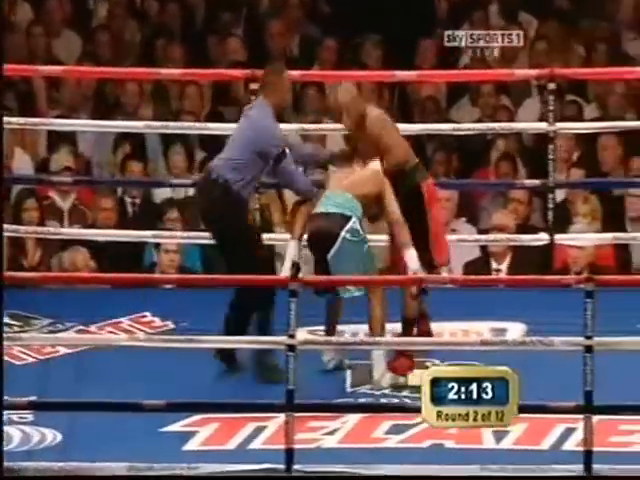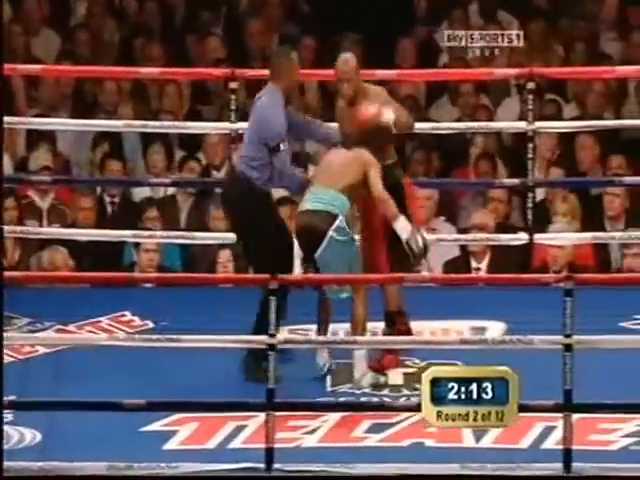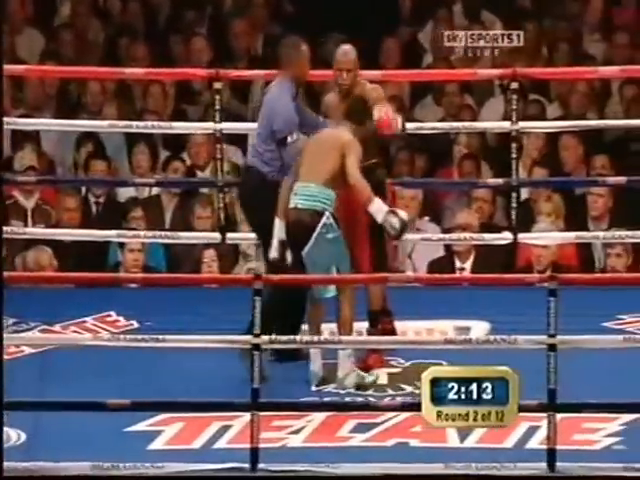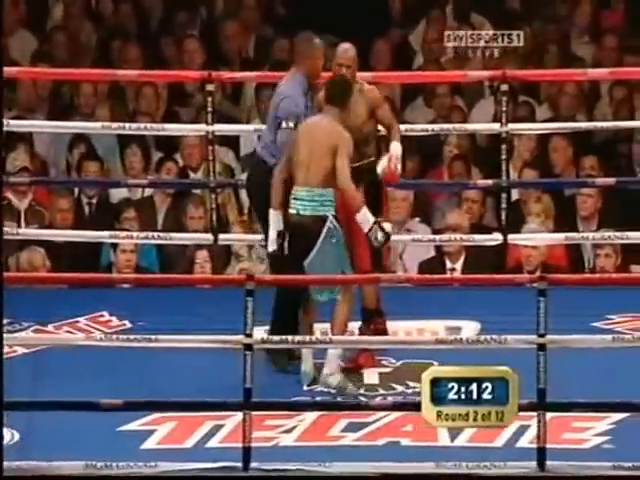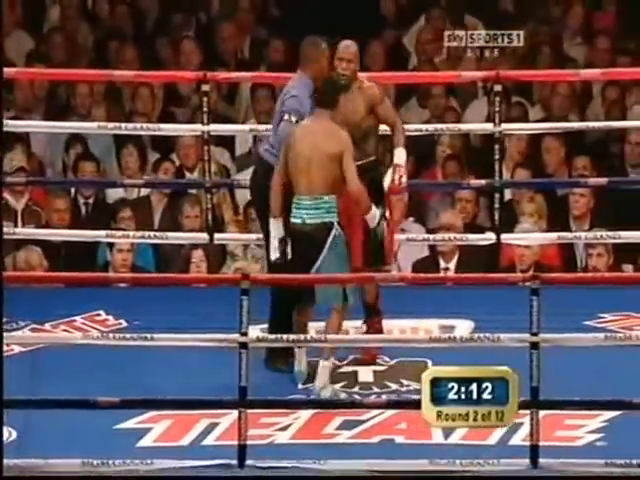
dt=0.2s
person 1, frame 1
left shoulder: (257, 114)
right shoulder: (266, 126)
left elbow: (291, 150)
right elbow: (291, 176)
left wrist: (326, 154)
right wrist: (319, 193)
left hip: (217, 193)
right hip: (223, 200)
left knee: (250, 274)
right knee: (262, 273)
left ankle: (228, 348)
right ankle: (261, 354)
person 1, frame 2
left shoulder: (272, 102)
right shoulder: (272, 114)
left elbow: (306, 126)
right elbow: (285, 175)
left wrist: (342, 139)
left hip: (246, 190)
right hip: (246, 195)
left knee: (281, 258)
right knee: (277, 269)
left ankle: (263, 341)
right ankle: (256, 357)
person 1, frame 3
left shoulder: (285, 94)
right shoulder: (283, 105)
left elbow: (310, 123)
right elbow: (293, 163)
left hip: (264, 184)
right hip: (261, 188)
right knee: (284, 270)
person 1, frame 4
left shoulder: (300, 89)
right shoulder: (293, 95)
right elbow: (285, 147)
left hip: (272, 177)
right hip: (268, 179)
right ankle: (278, 344)
person 1, frame 5
left shoulder: (304, 92)
right shoulder: (298, 96)
right elbow: (284, 142)
right hip: (272, 180)
left ankle: (285, 344)
right ankle: (277, 350)
person 2, frame 1
left shoulder: (374, 121)
right shoulder: (357, 127)
left elbow: (399, 156)
left hip: (412, 187)
right hip: (400, 186)
right knee: (404, 265)
left ankle: (406, 349)
right ankle: (422, 326)
person 2, frame 2
left shoulder: (374, 94)
right shoulder: (340, 106)
left elbow: (407, 122)
left wrist: (387, 115)
left hip: (386, 180)
left knee: (388, 262)
right knee: (378, 260)
left ankle: (392, 344)
right ankle: (400, 324)
person 2, frame 3
left shoulder: (370, 93)
left elbow: (397, 124)
left wrist: (391, 121)
left hip: (370, 178)
left knee: (372, 260)
right knee: (362, 258)
right ankle: (385, 322)
person 2, frame 4
left shoulder: (369, 94)
right shoulder: (322, 99)
left elbow: (392, 126)
left wrist: (395, 151)
left hip: (366, 177)
left knee: (368, 259)
right knee: (356, 257)
right ankle: (378, 322)
person 2, frame 5
left shoulder: (370, 92)
left elbow: (396, 125)
left wrist: (399, 159)
left hip: (369, 175)
left knee: (368, 256)
right knee: (354, 256)
left ankle: (372, 329)
right ankle: (373, 320)
person 3, frame 1
left shoulder: (338, 172)
right shoulder: (379, 179)
left elbow: (305, 207)
right elbow: (395, 219)
left wrist: (293, 251)
right wrist: (412, 259)
left hip: (317, 224)
right hip: (342, 223)
left knee: (336, 285)
right knee: (375, 289)
left ankle: (331, 354)
right ankle: (380, 369)
person 3, frame 2
left shoulder: (332, 155)
right shoulder: (367, 159)
right elbow: (379, 194)
left wrist: (300, 243)
right wrist: (405, 228)
left hip: (305, 220)
right hip: (329, 219)
right knee: (358, 287)
left ankle: (323, 355)
right ankle: (360, 369)
person 3, frame 3
left shoulder: (318, 138)
right shoulder: (351, 142)
left elbow: (289, 183)
right elbow: (354, 180)
left wrist: (279, 230)
right wrist: (383, 212)
left hip: (295, 212)
right hip: (317, 214)
left knee: (317, 288)
right knee: (345, 287)
left ankle: (316, 365)
right ankle: (346, 368)
person 3, frame 4
left shoulder: (304, 126)
right shoulder: (341, 135)
left elbow: (280, 173)
right elbow: (345, 184)
left wrist: (276, 221)
right wrist: (369, 222)
left hip: (295, 215)
right hip: (320, 217)
left knee: (308, 289)
right knee: (345, 290)
left ankle: (307, 365)
right ankle: (331, 367)
person 3, frame 5
left shoulder: (296, 133)
right shoulder: (341, 138)
left elbow: (278, 183)
right elbow: (354, 188)
left wrist: (277, 228)
right wrist: (375, 217)
left hip: (297, 222)
right hip: (324, 223)
left knee: (303, 295)
right knee: (338, 302)
left ankle: (301, 363)
right ankle: (322, 379)
